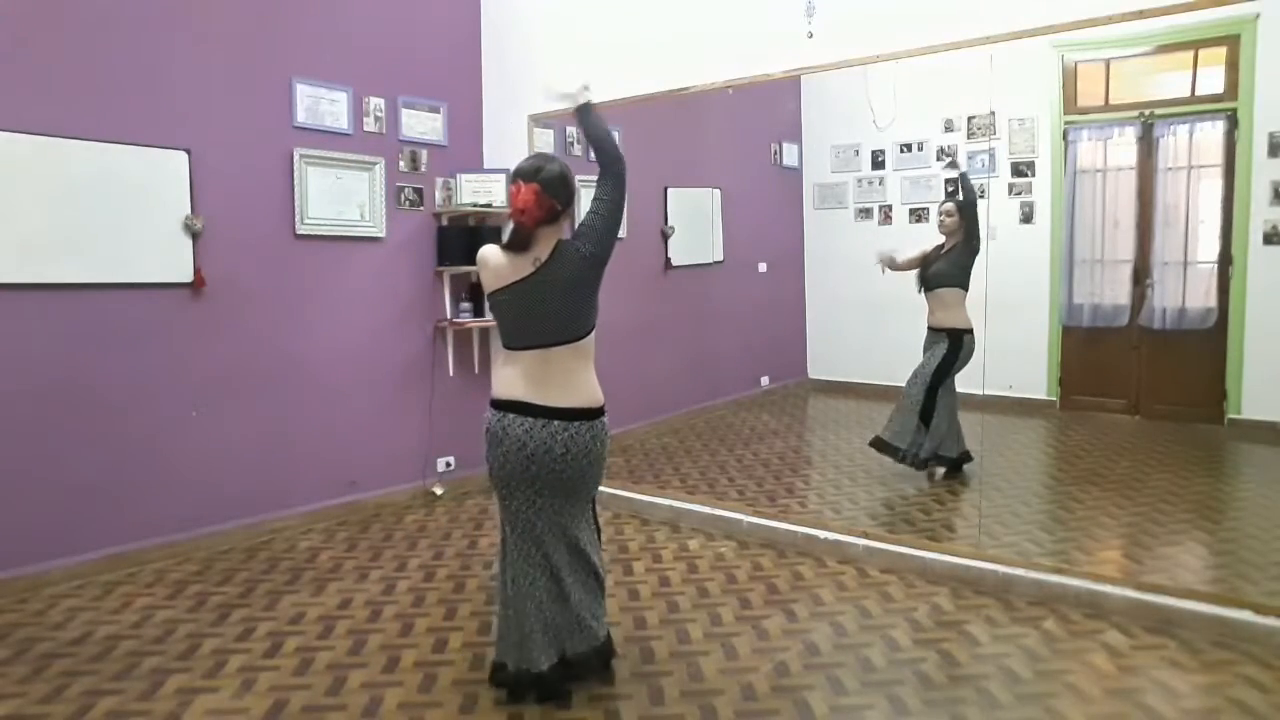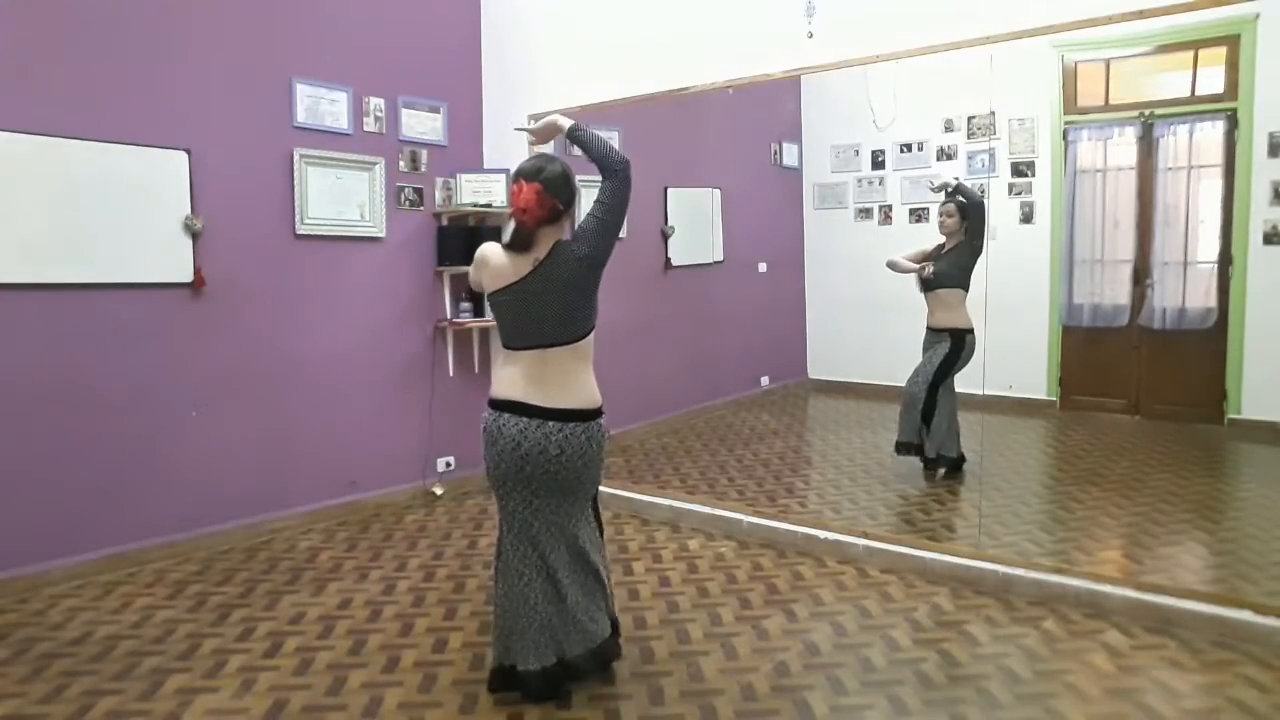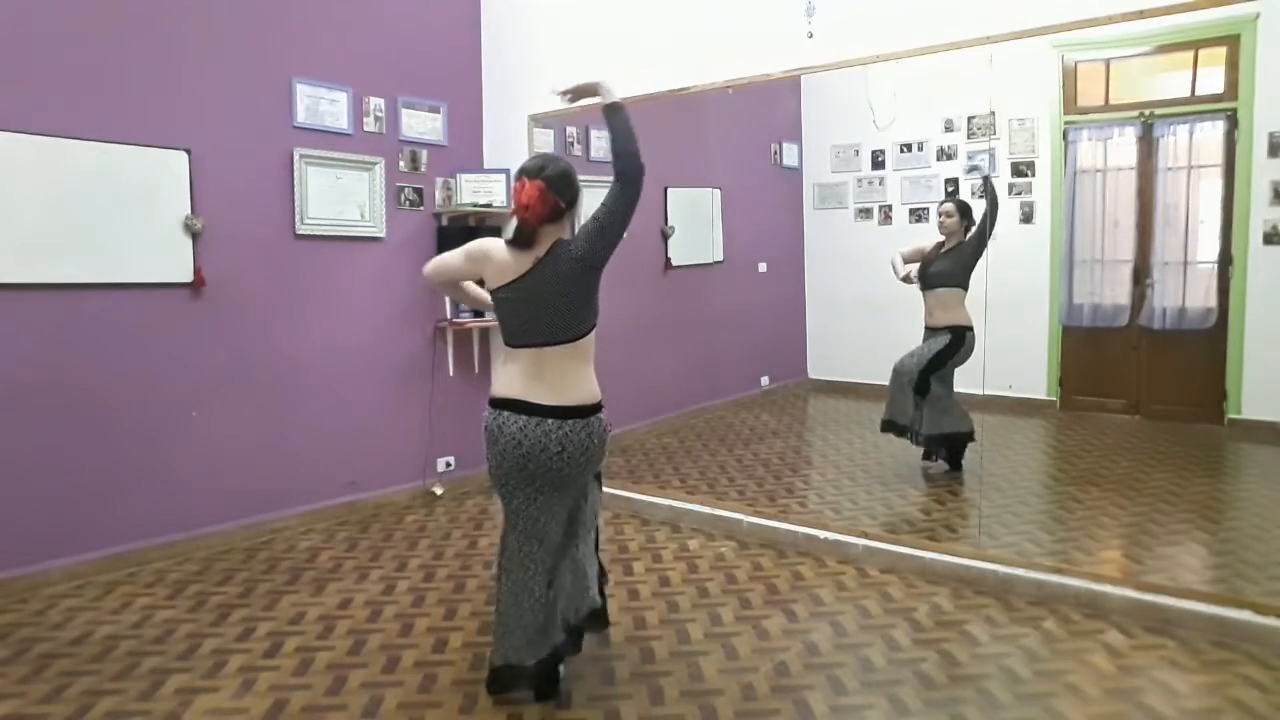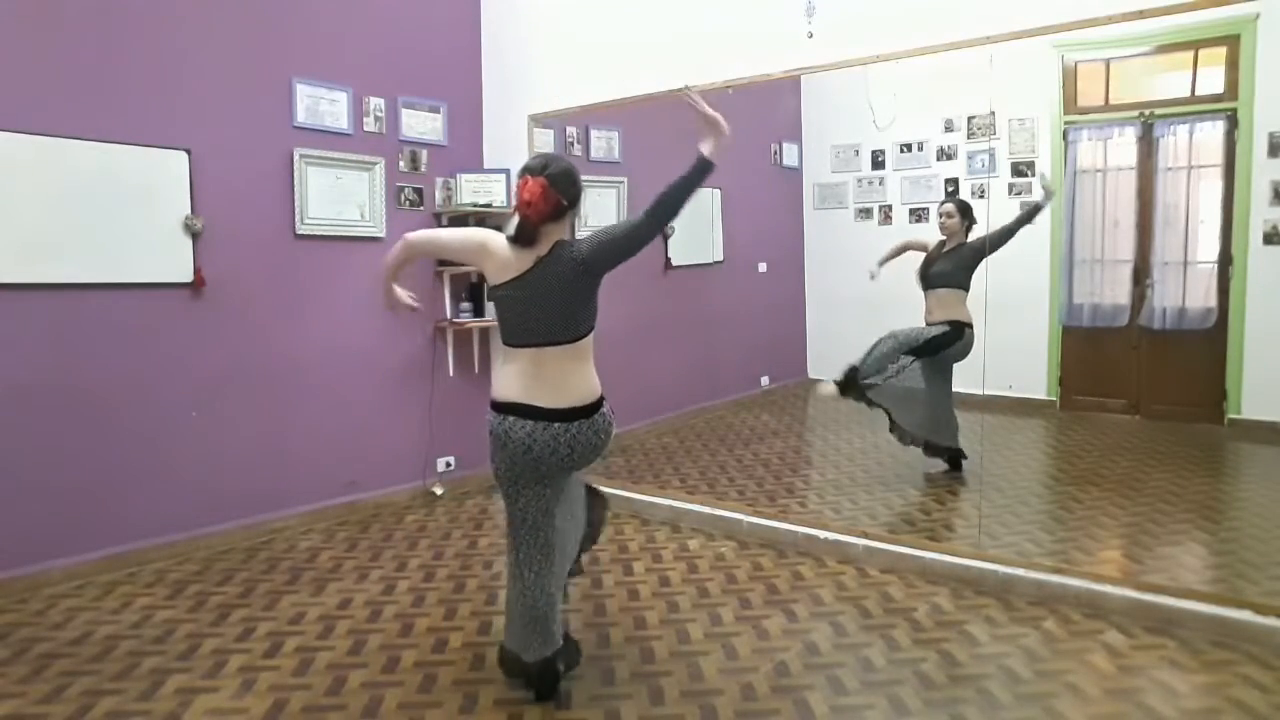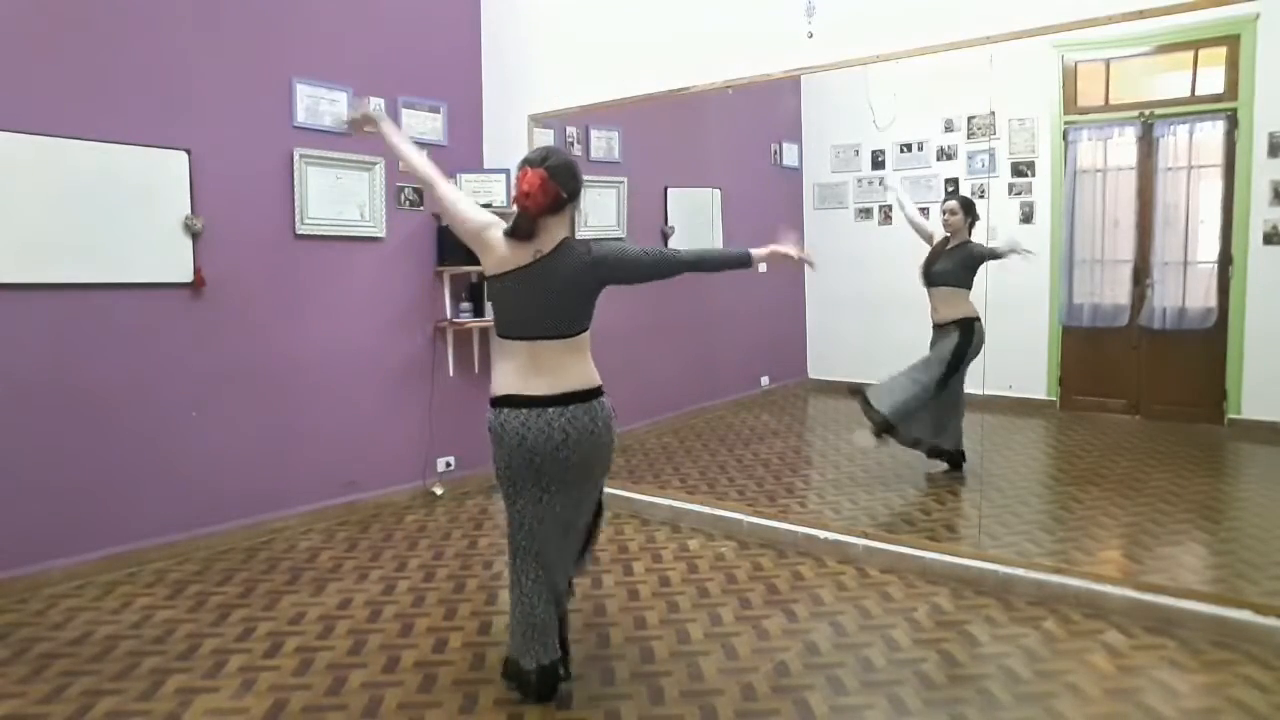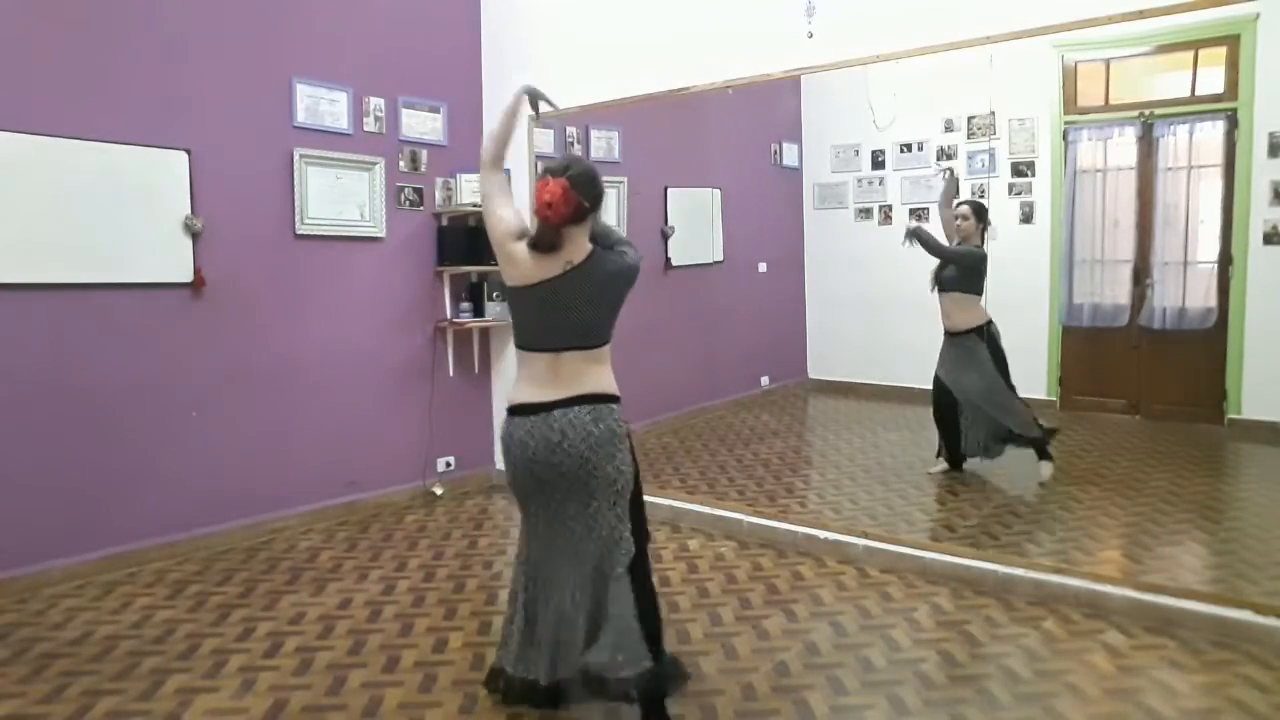
dt=0.4s
person 1, frame 1
left shoulder: (490, 263)
right shoulder: (583, 258)
right elbow: (615, 173)
right wrist: (585, 107)
left hip: (509, 426)
right hip: (577, 429)
left knee: (525, 541)
right knee: (571, 534)
left ankle: (533, 667)
right ankle: (574, 655)
person 1, frame 2
left shoulder: (489, 261)
right shoulder: (583, 258)
right elbow: (619, 171)
right wrist: (568, 128)
left hip: (508, 428)
right hip: (575, 431)
left knee: (523, 543)
right knee: (570, 538)
left ankle: (532, 667)
right ankle: (573, 653)
person 1, frame 3
left shoulder: (489, 256)
right shoulder: (582, 257)
left elbow: (434, 273)
right elbow: (631, 176)
right wrist: (609, 100)
left hip: (509, 426)
right hip: (575, 429)
left knee: (526, 541)
right knee: (570, 515)
left ankle: (531, 664)
right ankle: (574, 614)
person 1, frame 4
left shoulder: (491, 251)
right shoulder: (584, 261)
left elbow: (410, 242)
right elbow: (657, 216)
left wrist: (390, 285)
right wrist: (707, 151)
left hip: (514, 428)
right hip: (582, 427)
left knee: (531, 543)
left ankle: (539, 664)
person 1, frame 5
left shoulder: (492, 244)
right shoulder: (591, 261)
left elbow: (432, 180)
right elbow: (677, 260)
left wrist: (381, 122)
right wrist: (758, 254)
left hip: (515, 424)
right hip: (582, 419)
left knee: (532, 544)
right knee: (573, 524)
left ankle: (539, 670)
person 1, frame 6
left shoulder: (514, 255)
right shoulder: (615, 270)
left elbow: (489, 168)
left wrist: (518, 99)
right wrist: (591, 216)
left hip: (527, 432)
right hip: (594, 428)
left knee: (543, 553)
right knee: (621, 560)
person 2, frame 1
left shoulder: (967, 249)
right shoulder: (933, 253)
left elbow: (971, 204)
right elbow: (901, 264)
left wrist: (961, 172)
right wrist: (887, 260)
left hip: (956, 337)
right hip: (934, 336)
left knee: (921, 387)
right knee: (940, 393)
left ankle: (920, 452)
right ankle: (949, 457)
person 2, frame 2
left shoulder: (969, 249)
right shoulder: (933, 252)
left elbow: (978, 204)
right elbow: (892, 262)
left wrist: (953, 184)
right wrist: (916, 268)
left hip: (957, 337)
right hip: (933, 336)
left knee: (919, 388)
right knee: (939, 394)
left ankle: (936, 456)
right ankle: (948, 458)
person 2, frame 3
left shoulder: (970, 249)
right shoulder: (931, 251)
left elbow: (991, 210)
right elbow: (898, 255)
left wrist: (984, 177)
right wrist: (902, 273)
left hip: (957, 334)
right hip: (932, 334)
left knee: (907, 369)
right knee: (938, 393)
left ankle: (933, 439)
right ankle: (951, 458)
person 2, frame 4
left shoulder: (971, 251)
right shoulder: (935, 248)
left elbow: (1010, 229)
right elbow: (906, 243)
left wrist: (1043, 202)
right wrist: (879, 264)
left hip: (956, 333)
right hip: (934, 334)
left knee: (896, 341)
right knee: (937, 397)
left ankle: (846, 385)
right ankle: (953, 460)
person 2, frame 5
left shoulder: (971, 251)
right shoulder: (939, 244)
left elbow: (989, 253)
right elbow: (914, 219)
left wrist: (1004, 250)
right wrist: (897, 195)
left hip: (964, 330)
right hip: (942, 331)
left knee: (929, 379)
right knee: (944, 393)
left ankle: (883, 426)
right ankle: (953, 460)
person 2, frame 6
left shoulder: (976, 255)
right shoulder: (956, 245)
left elbow: (937, 251)
right elbow: (944, 208)
left wrist: (915, 230)
right wrist: (950, 181)
left hip: (978, 336)
right hip: (953, 341)
left knee: (1002, 397)
right knee: (944, 400)
left ankle: (1043, 452)
right ankle: (952, 458)
